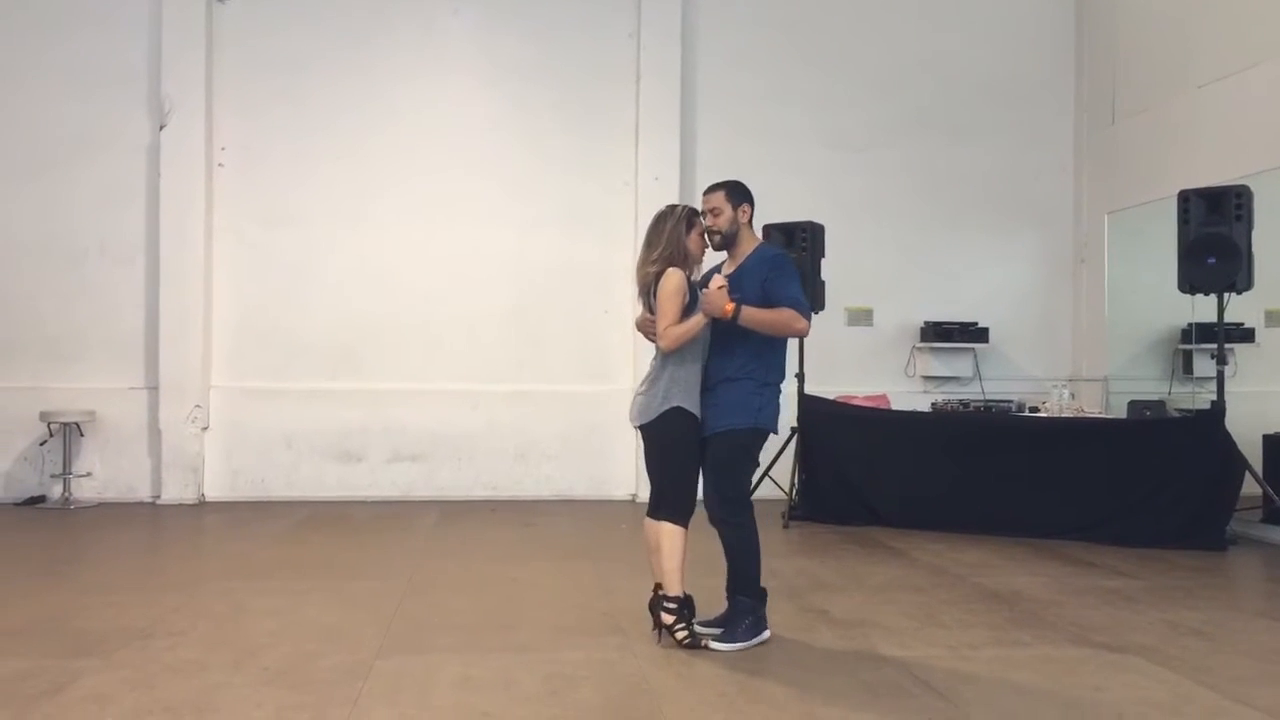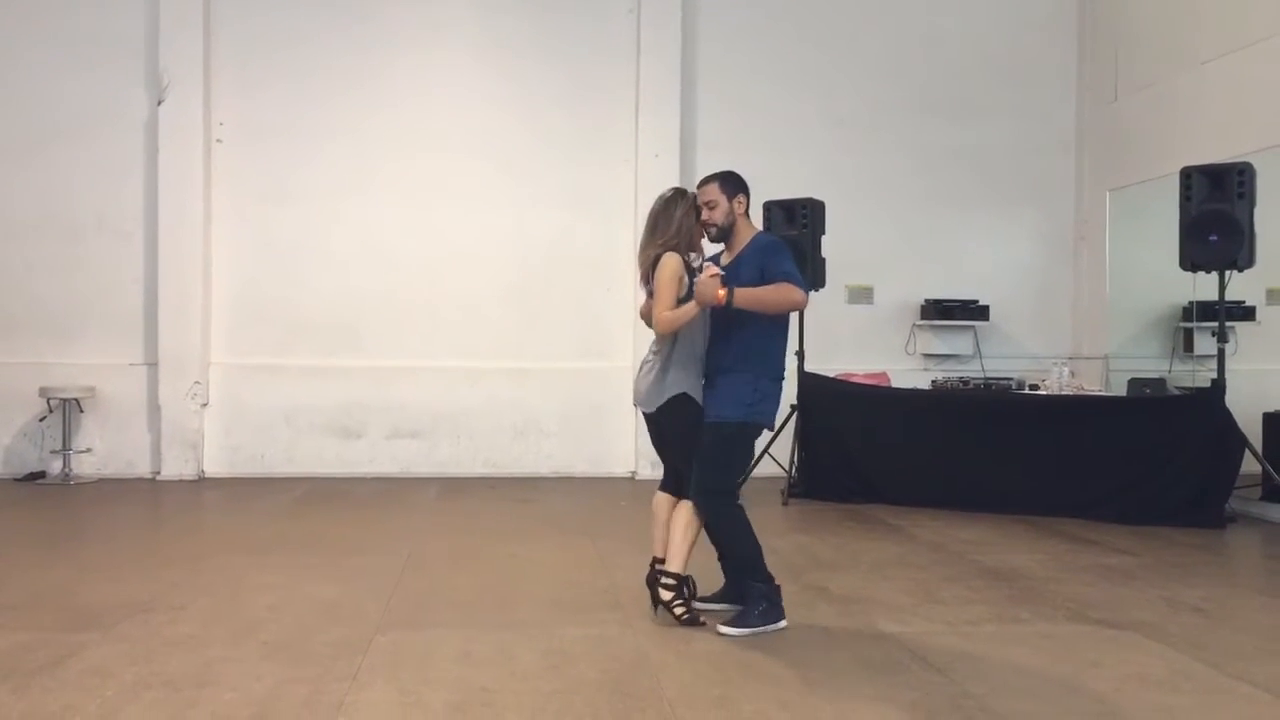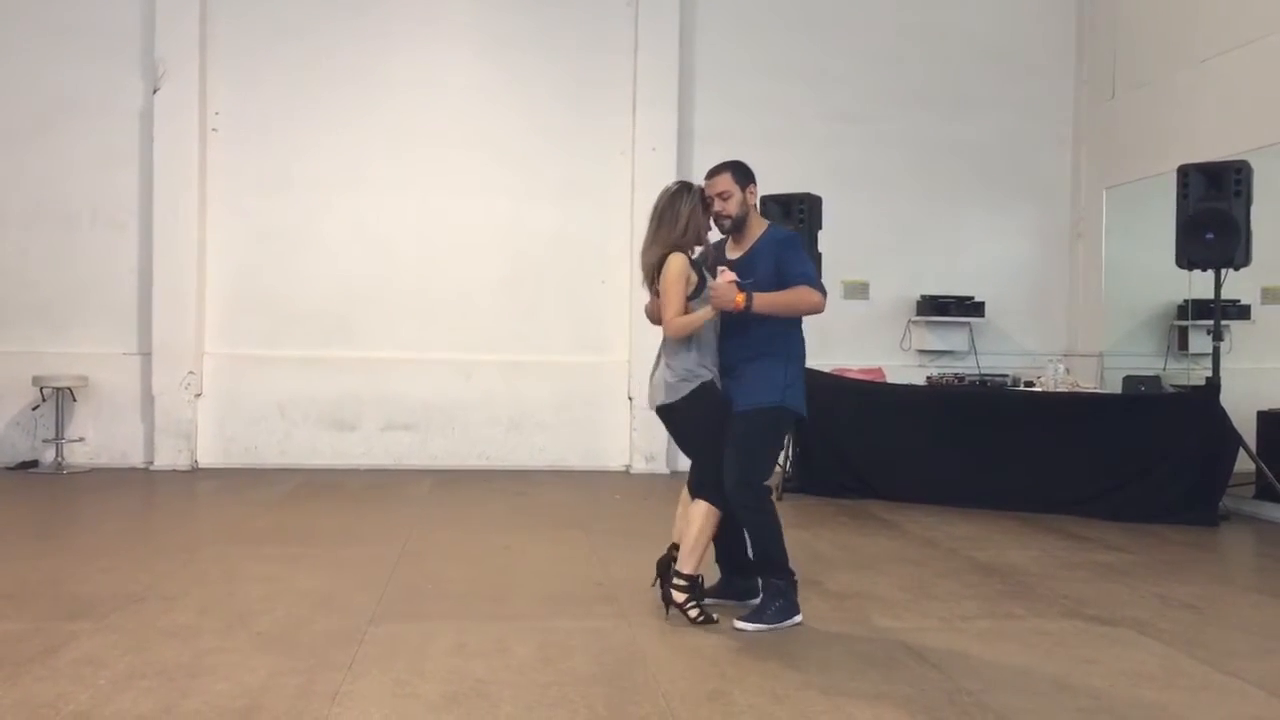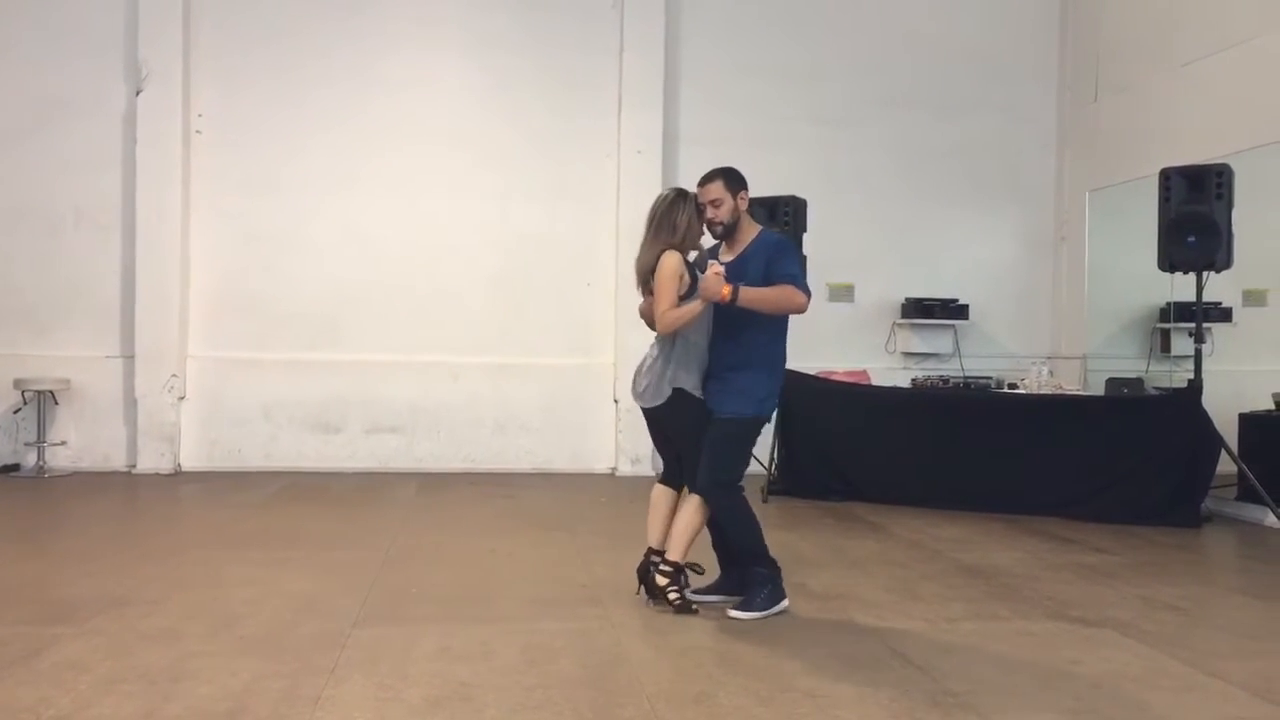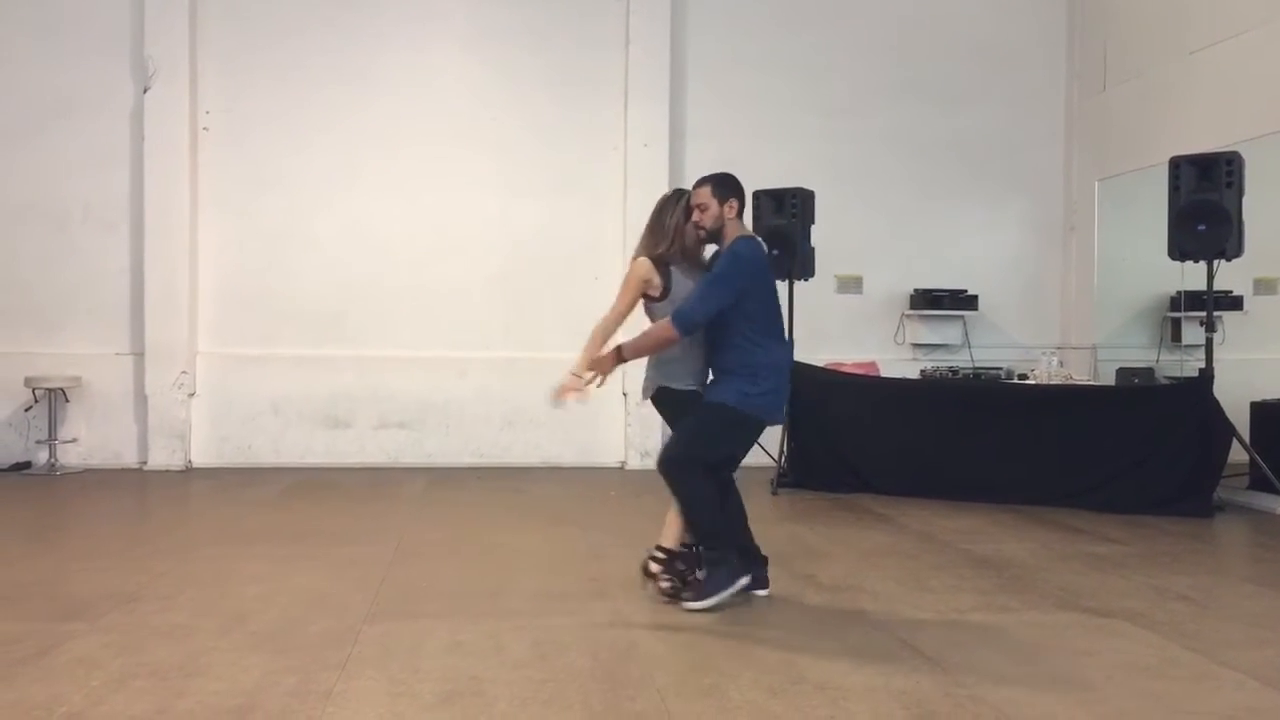
dt=1s
person 1, frame 1
left shoulder: (773, 263)
right shoulder: (713, 275)
left elbow: (798, 322)
left wrist: (730, 309)
right wrist: (650, 322)
left hip: (745, 408)
right hip: (713, 407)
left knee: (728, 504)
right knee: (721, 506)
left ankle: (752, 615)
right ankle: (740, 607)
person 1, frame 2
left shoulder: (768, 250)
right shoulder: (713, 264)
left elbow: (796, 296)
left wrist: (724, 295)
left hip: (746, 392)
right hip: (718, 391)
left knee: (712, 492)
right knee: (709, 491)
left ankle: (765, 600)
right ankle: (739, 586)
person 1, frame 3
left shoulder: (782, 245)
right shoulder: (711, 254)
left elbow: (813, 298)
left wrist: (741, 299)
right wrist: (659, 308)
left hip: (766, 390)
right hip: (725, 386)
left knee: (745, 484)
left ankle: (781, 598)
right ankle: (737, 580)
person 1, frame 4
left shoulder: (775, 248)
right shoulder: (709, 257)
left elbow: (798, 299)
left wrist: (730, 292)
right wrist: (653, 309)
left hip: (748, 391)
right hip: (713, 388)
left knee: (716, 482)
right knee: (709, 482)
left ankle: (767, 583)
right ankle: (735, 576)
person 1, frame 5
left shoulder: (739, 259)
right shoulder: (738, 257)
left elbow: (679, 326)
right elbow: (700, 321)
left wrist: (617, 355)
left hip: (749, 390)
right hip: (741, 387)
left knee: (678, 461)
right knee: (712, 472)
left ankle: (725, 563)
right ankle: (750, 568)
person 2, frame 1
left shoulder: (676, 279)
right shoulder: (674, 276)
right elbow: (667, 337)
right wrist: (709, 311)
left hip: (663, 405)
right hip: (671, 405)
left knee: (662, 500)
right knee: (678, 504)
left ankle: (663, 594)
right ankle: (673, 605)
person 2, frame 2
left shoulder: (675, 263)
right shoulder: (673, 260)
left elbow: (649, 313)
right elbow: (662, 322)
right wrist: (703, 300)
left hip: (662, 387)
right hip: (673, 388)
left knee: (676, 476)
left ankle: (661, 569)
right ankle: (673, 581)
person 2, frame 3
left shoulder: (686, 261)
right shoulder: (678, 260)
right elbow: (673, 326)
right wrist: (718, 305)
left hip: (679, 384)
right hip: (691, 385)
left knee: (706, 472)
right knee: (718, 483)
left ankle: (674, 560)
right ankle: (683, 583)
person 2, frame 4
left shoulder: (679, 263)
right shoulder: (672, 260)
right elbow: (664, 321)
right wrist: (707, 298)
left hip: (660, 386)
right hip: (675, 387)
left knee: (675, 470)
left ankle: (653, 561)
right ankle: (669, 569)
person 2, frame 5
left shoulder: (696, 265)
right shoulder: (648, 267)
right elbow: (611, 322)
right wrist: (581, 370)
left hip: (692, 382)
right hip: (674, 383)
left ankle: (681, 549)
right ankle: (664, 556)
